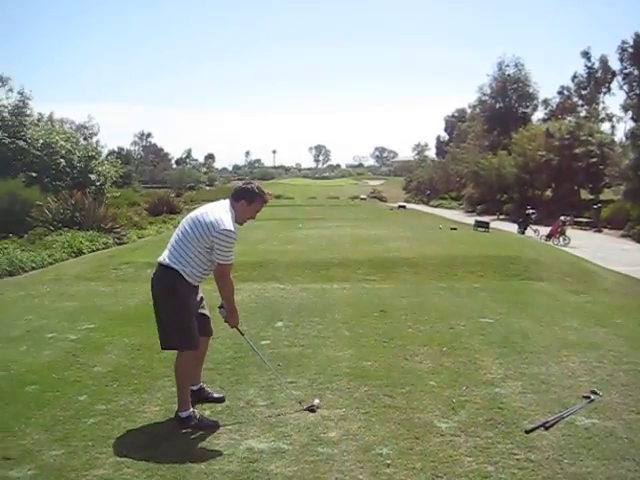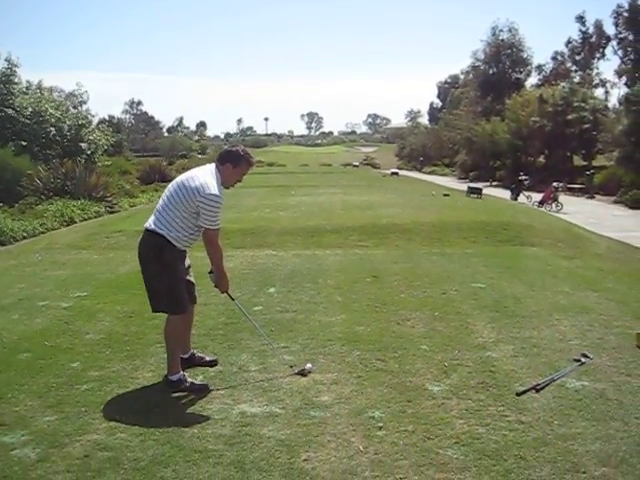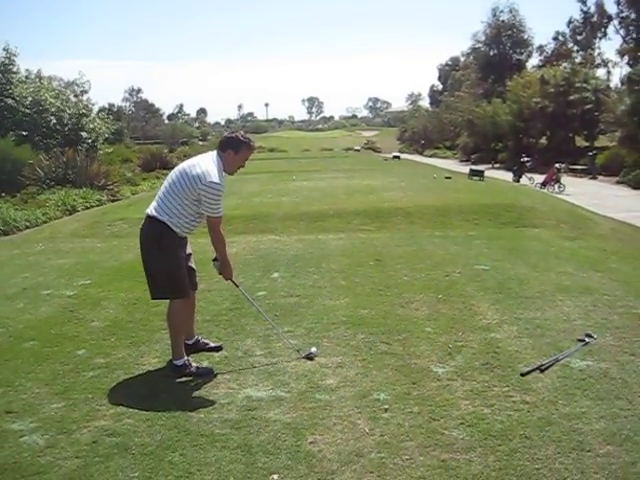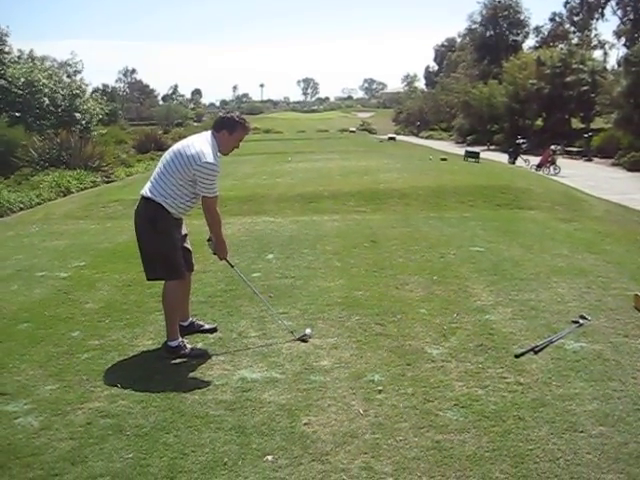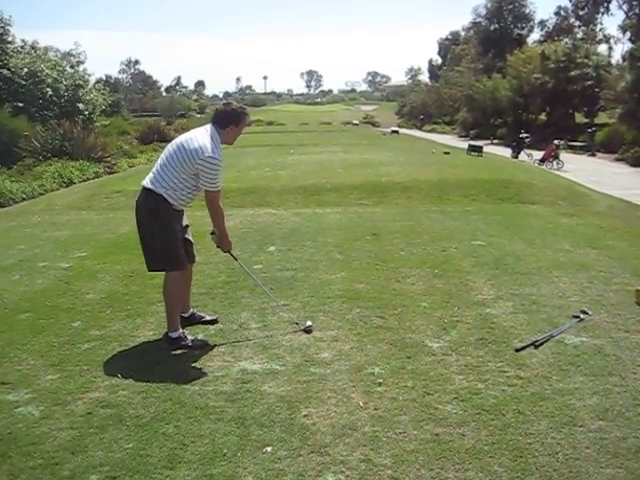
dt=1s
person 1, frame 1
left shoulder: (217, 209)
right shoulder: (225, 228)
left elbow: (218, 270)
right elbow: (223, 276)
left wrist: (226, 304)
right wrist: (231, 310)
left hip: (181, 279)
right hip: (174, 282)
left knee: (202, 333)
right knee: (188, 345)
left ankle: (195, 387)
right ankle: (185, 411)
person 1, frame 2
left shoulder: (203, 174)
right shoulder: (210, 192)
left elbow: (207, 236)
right elbow: (212, 241)
left wrist: (215, 268)
right wrist: (221, 274)
left hip: (168, 245)
right hip: (161, 248)
left knee: (188, 302)
right knee: (177, 310)
left ankle: (186, 353)
right ankle: (174, 375)
person 1, frame 3
left shoulder: (206, 161)
right shoulder: (212, 180)
left elbow: (211, 225)
right elbow: (215, 229)
left wrist: (220, 257)
right wrist: (225, 263)
left hip: (171, 231)
right hip: (162, 234)
left knee: (189, 288)
right knee: (179, 295)
left ankle: (190, 339)
right ankle: (178, 360)
person 1, frame 4
left shoulder: (200, 142)
right shoulder: (207, 160)
left elbow: (207, 204)
right elbow: (210, 209)
left wrist: (214, 235)
right wrist: (220, 242)
left hip: (166, 212)
right hip: (157, 215)
left knee: (185, 269)
right knee: (174, 276)
left ankle: (185, 321)
right ankle: (173, 341)
person 1, frame 5
left shoulder: (202, 135)
right shoulder: (210, 155)
left elbow: (211, 199)
right elbow: (213, 203)
left wrist: (217, 229)
right wrist: (223, 236)
left hip: (167, 204)
right hip: (157, 206)
left knee: (187, 260)
right knee: (175, 267)
left ankle: (185, 312)
right ankle: (174, 333)
